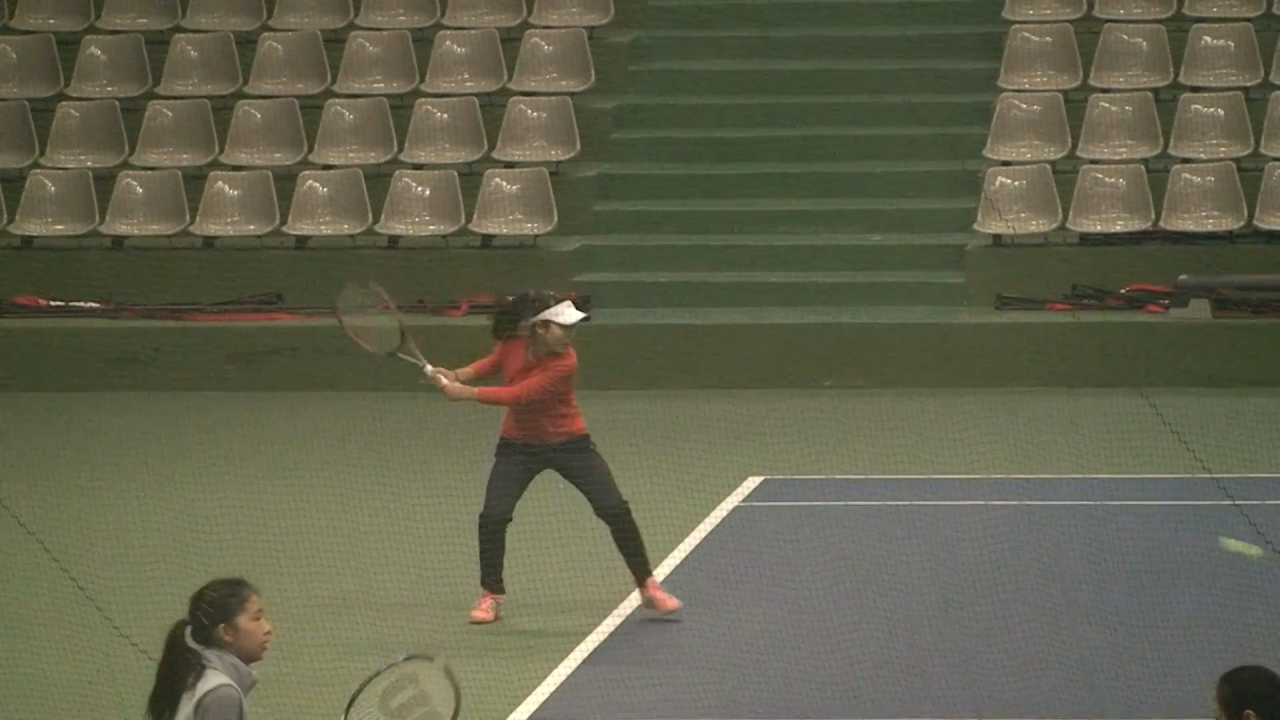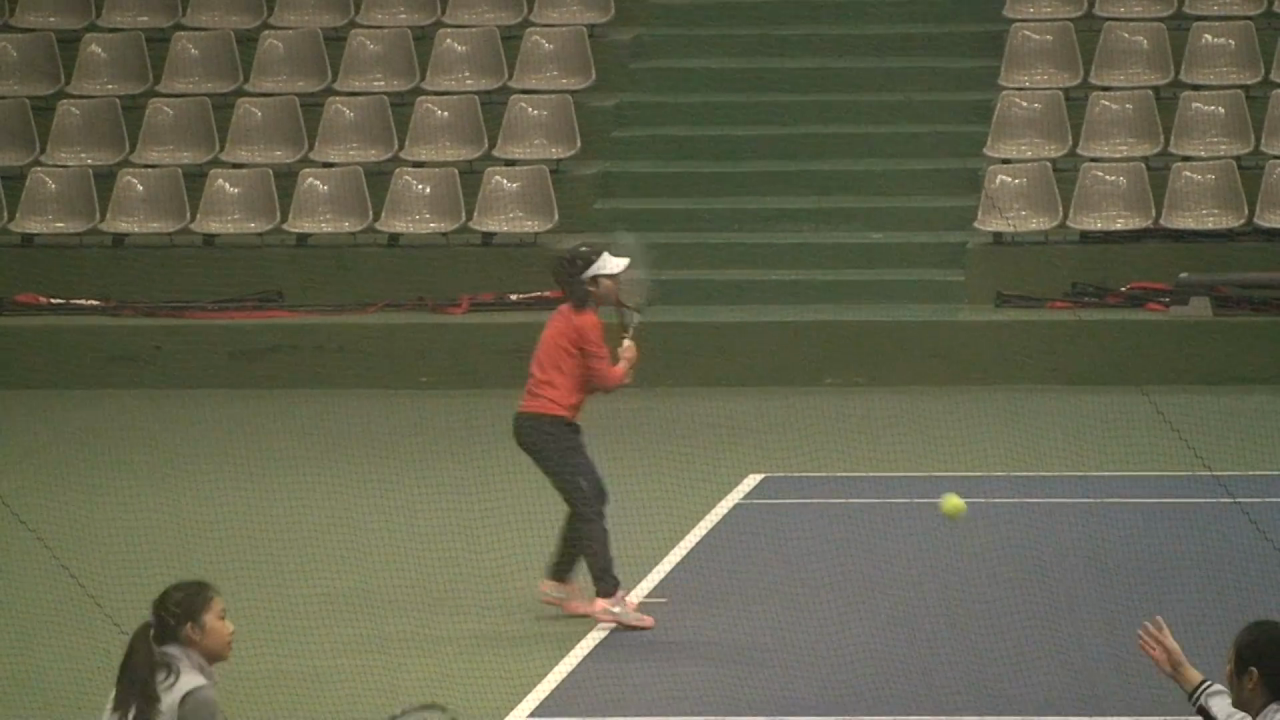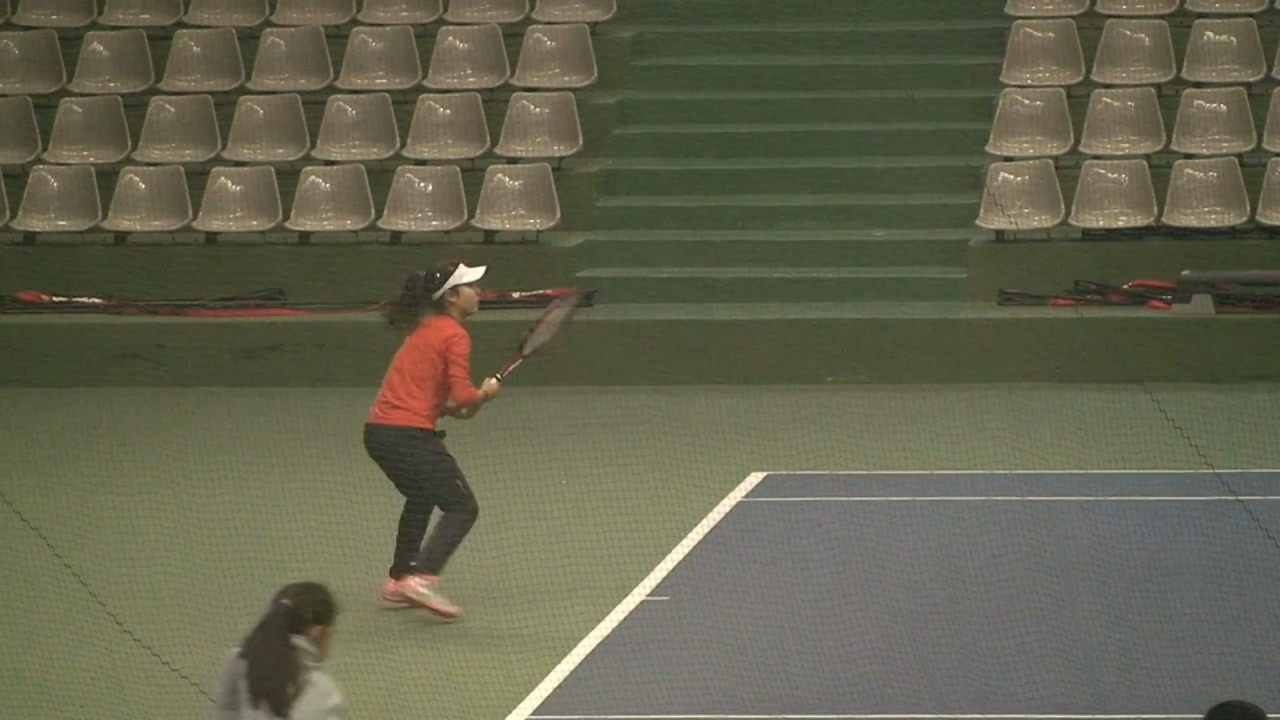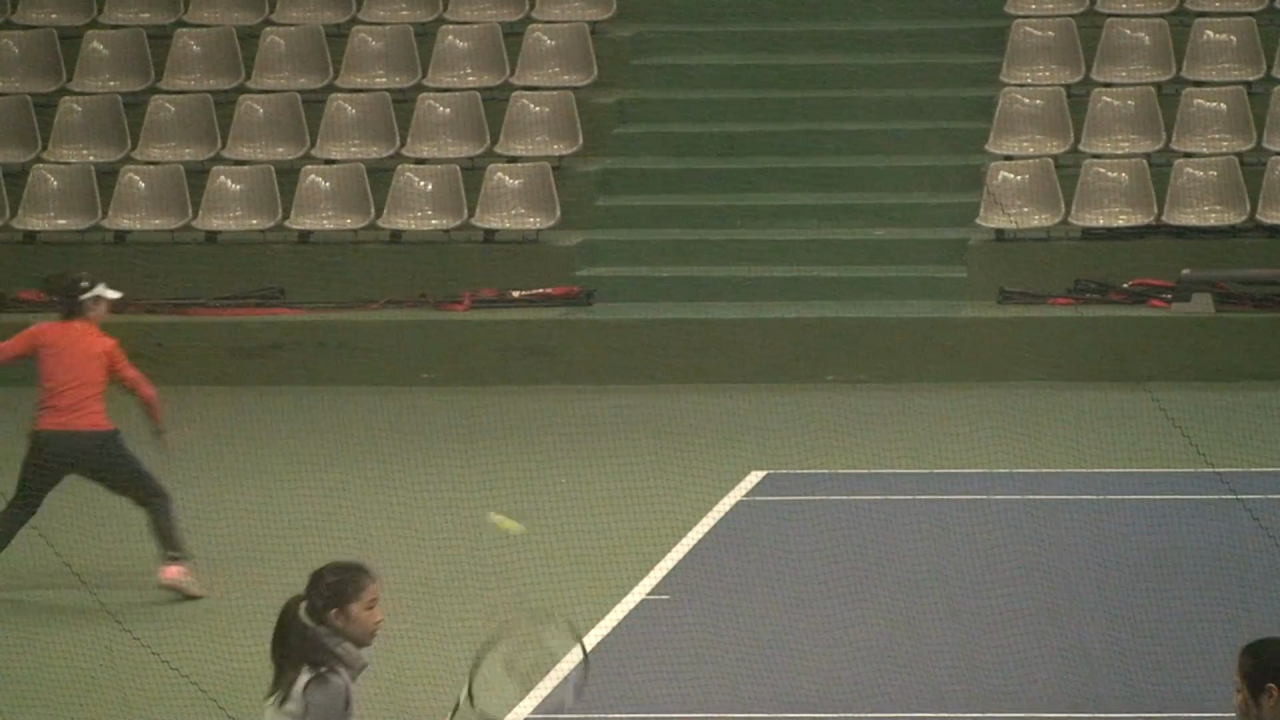
dt=1s
person 1, frame 1
left shoulder: (565, 363)
right shoulder: (511, 343)
left elbow: (517, 394)
right elbow: (495, 362)
left wrist: (465, 392)
right wrist: (461, 374)
left hip: (569, 443)
right hip: (519, 445)
left knee: (615, 510)
right knee: (493, 517)
left ankle: (648, 585)
right ankle: (491, 594)
person 1, frame 2
left shoulder: (569, 314)
right shoulder: (587, 322)
right elbow: (605, 380)
left wrist: (614, 363)
right wrist: (626, 359)
left hip: (538, 423)
right hip: (549, 425)
left knee: (589, 502)
right knee: (591, 505)
left ankle: (560, 583)
right ankle: (608, 599)
person 1, frame 3
left shoulder: (423, 329)
right shoulder: (453, 334)
right elbow: (463, 393)
left wrist: (454, 408)
right wrist: (486, 389)
left hip: (378, 431)
right hip: (407, 436)
left knee: (421, 499)
right knee: (464, 508)
left ankle: (399, 580)
right ankle: (422, 579)
person 1, frame 4
left shoulder: (42, 333)
right shoulder: (106, 344)
right elbow: (144, 391)
right wrist: (160, 425)
left hip: (48, 439)
right hip: (94, 440)
right knee: (156, 499)
right ankle: (175, 567)
